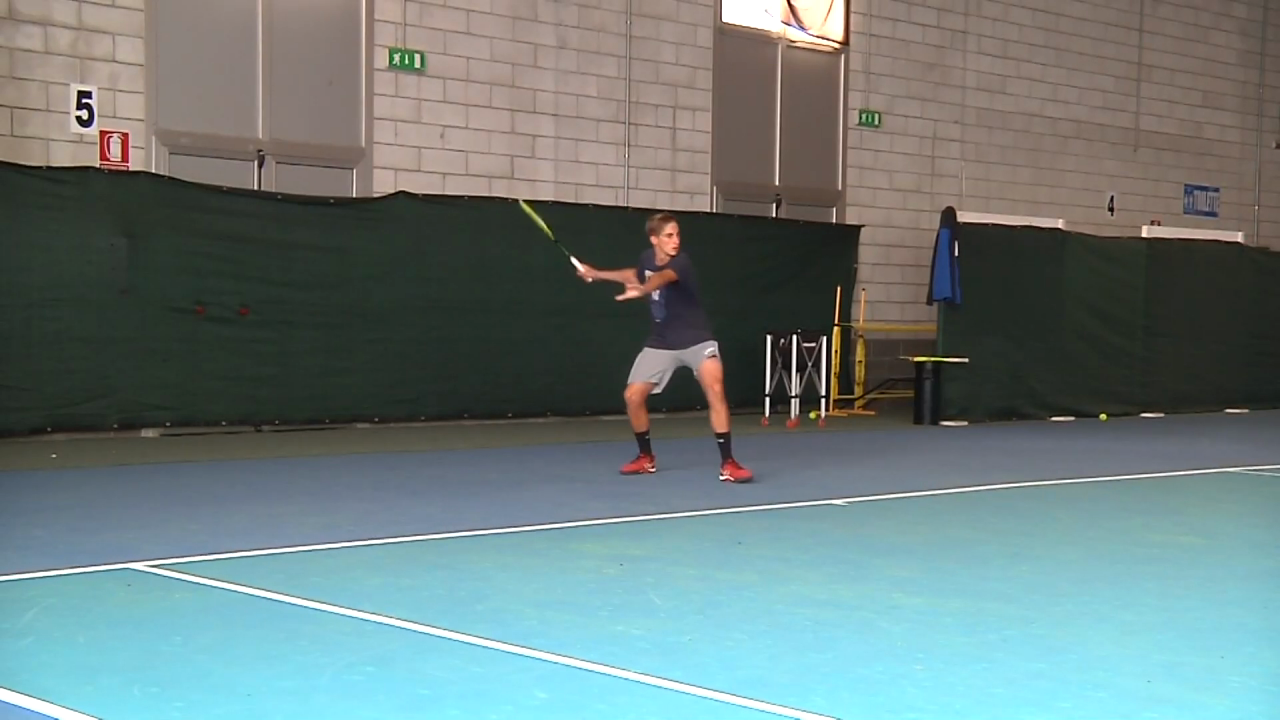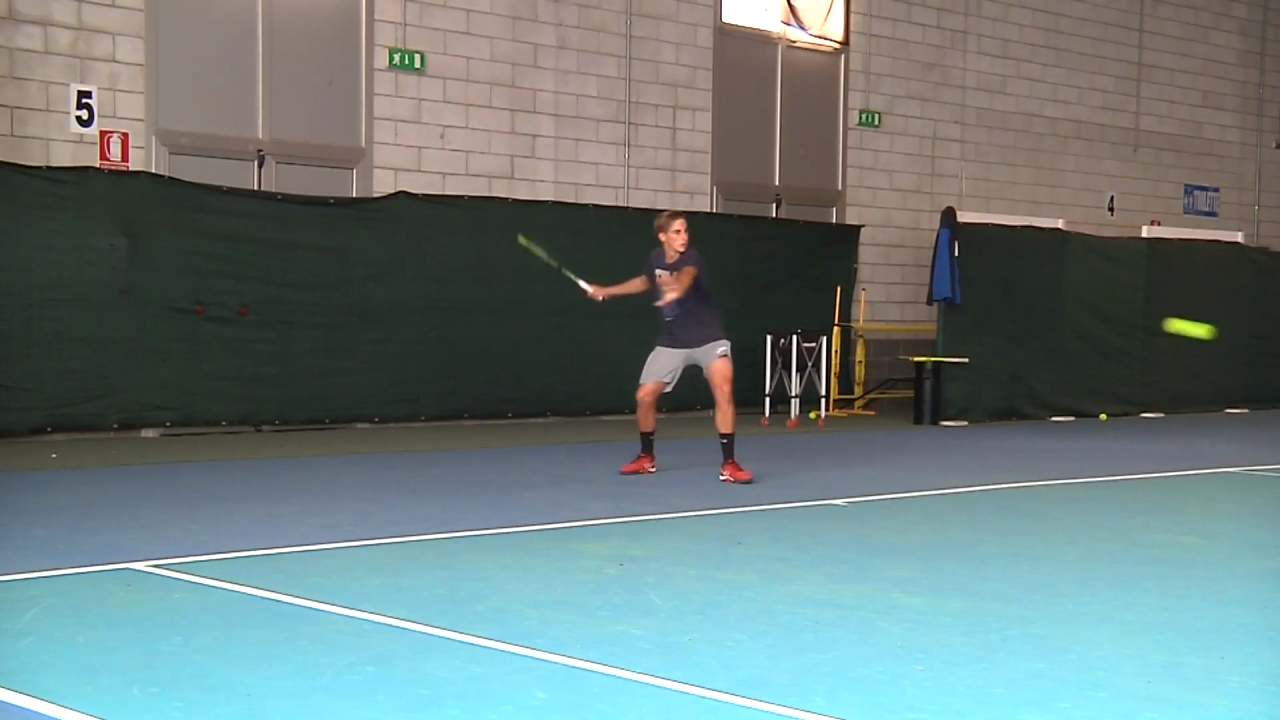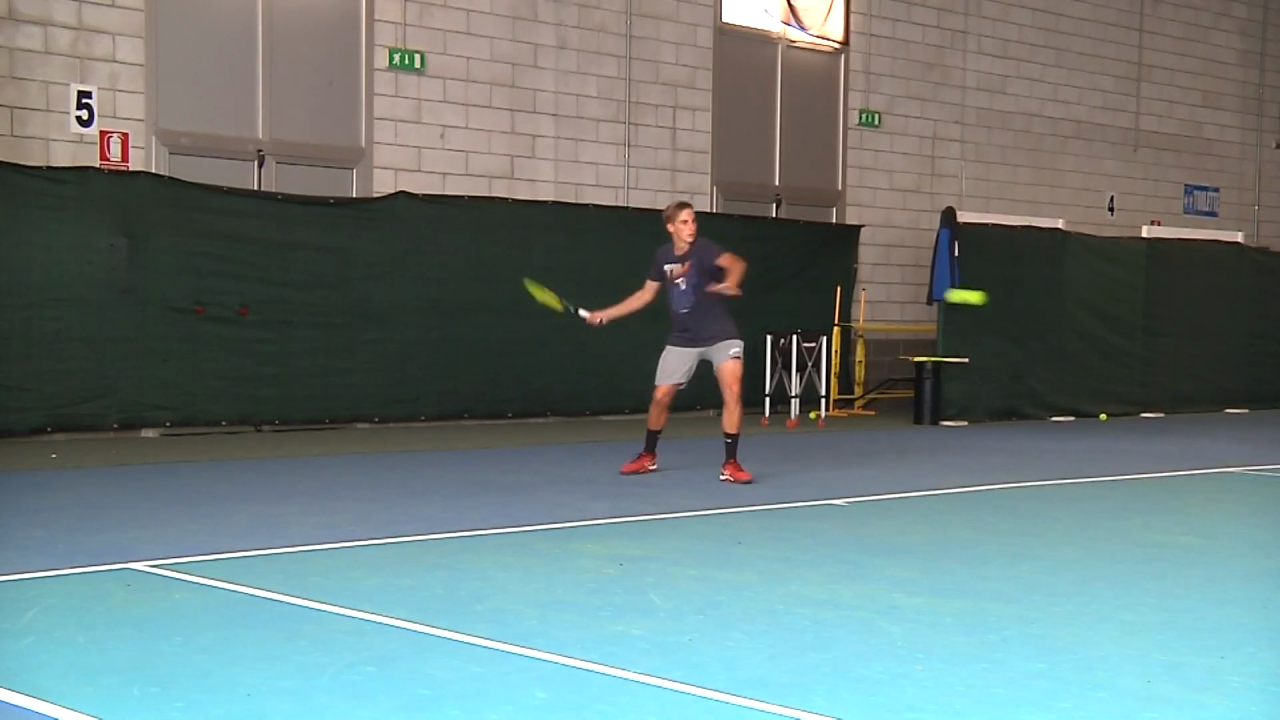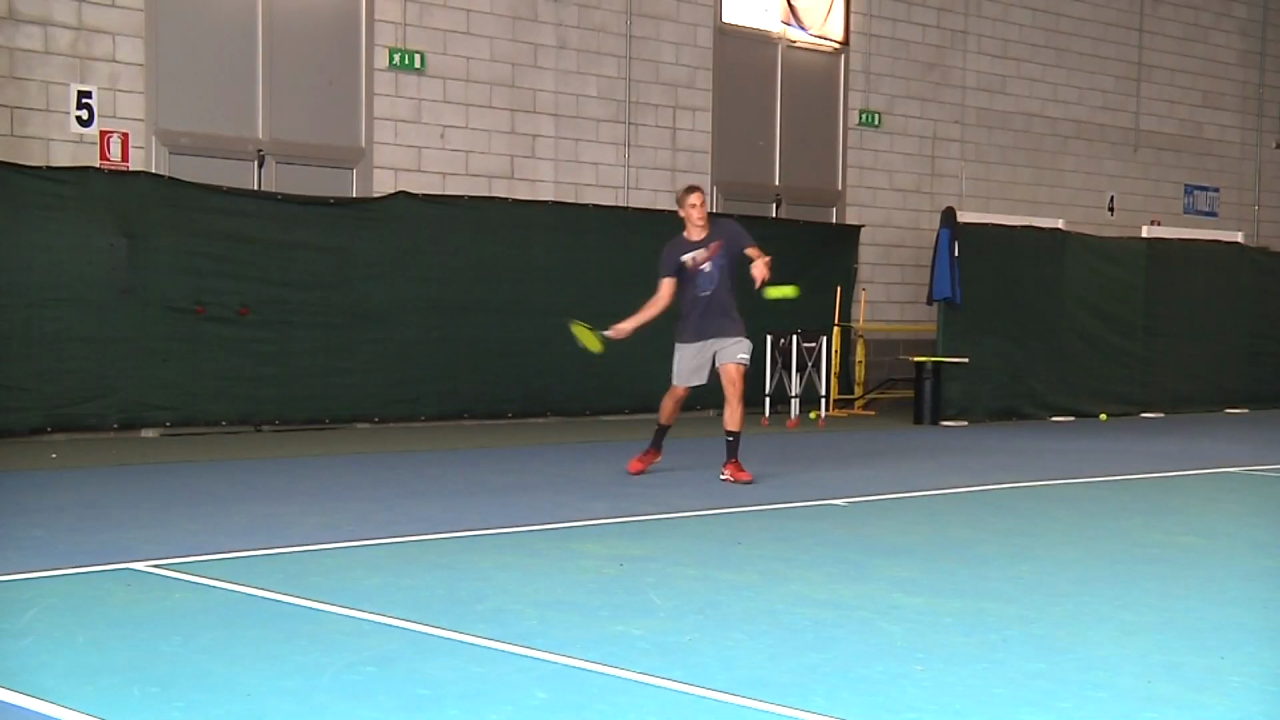
dt=0.1s
person 1, frame 1
left shoulder: (681, 263)
right shoulder: (647, 257)
left elbow: (661, 279)
right elbow: (636, 276)
left wrist: (641, 289)
right wrist: (595, 274)
left hip: (696, 339)
right hip: (660, 343)
left knee: (715, 390)
right knee: (632, 396)
left ankle: (728, 463)
right ankle: (646, 456)
person 1, frame 2
left shoulder: (690, 257)
right shoulder: (655, 257)
left elbow: (686, 277)
right elbow: (644, 283)
left wrist: (675, 290)
right wrist: (606, 291)
left hip: (708, 338)
right hip: (671, 341)
left knee: (724, 390)
right knee: (645, 396)
left ankle: (729, 463)
right ankle: (647, 456)
person 1, frame 3
left shoulder: (704, 247)
right shoulder: (661, 256)
left elbow: (735, 263)
right elbow: (645, 295)
left wrist: (730, 282)
right wrist: (608, 313)
left hip: (719, 334)
right hip: (682, 338)
left knee: (732, 389)
right knee: (661, 396)
left ankle: (730, 463)
right ankle: (648, 455)
person 1, frame 4
left shoulder: (726, 230)
right shoulder: (674, 248)
left elbow: (757, 254)
right elbow: (663, 298)
left wrist: (760, 263)
right wrist: (631, 323)
left hip: (729, 327)
right hip: (692, 332)
left knee: (734, 388)
right knee: (678, 392)
left ankle: (732, 463)
right ankle: (654, 449)
